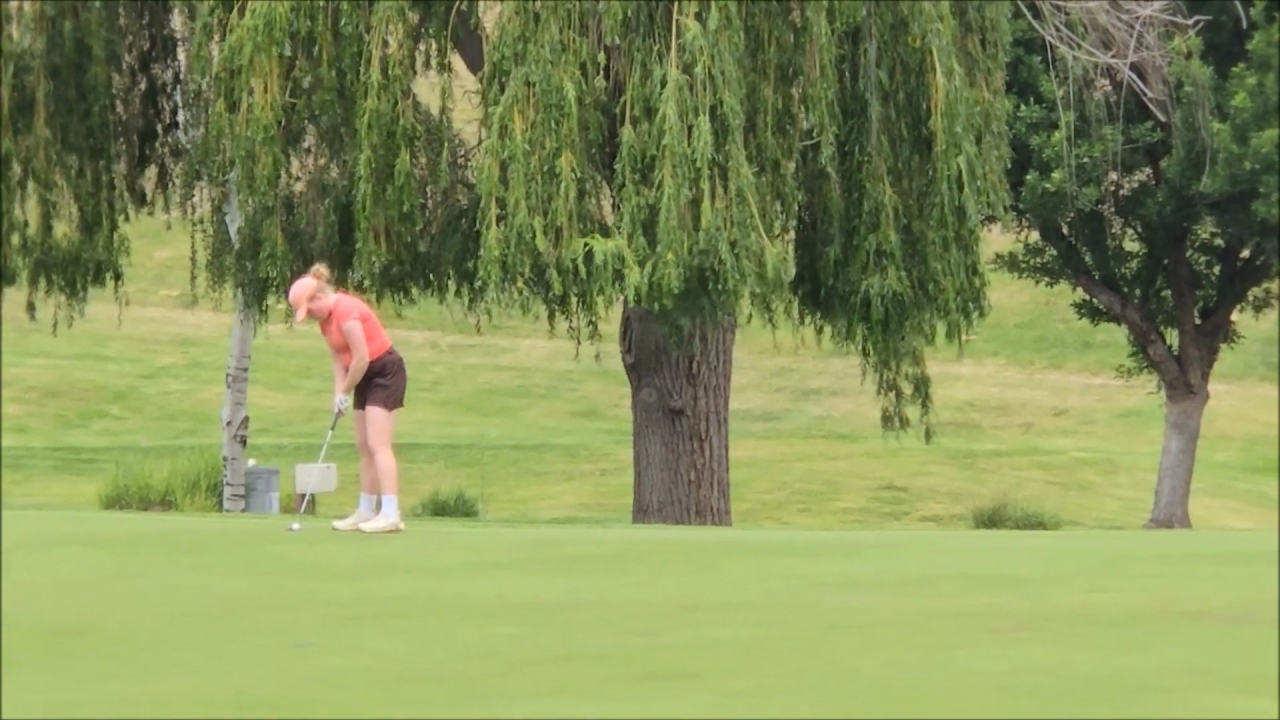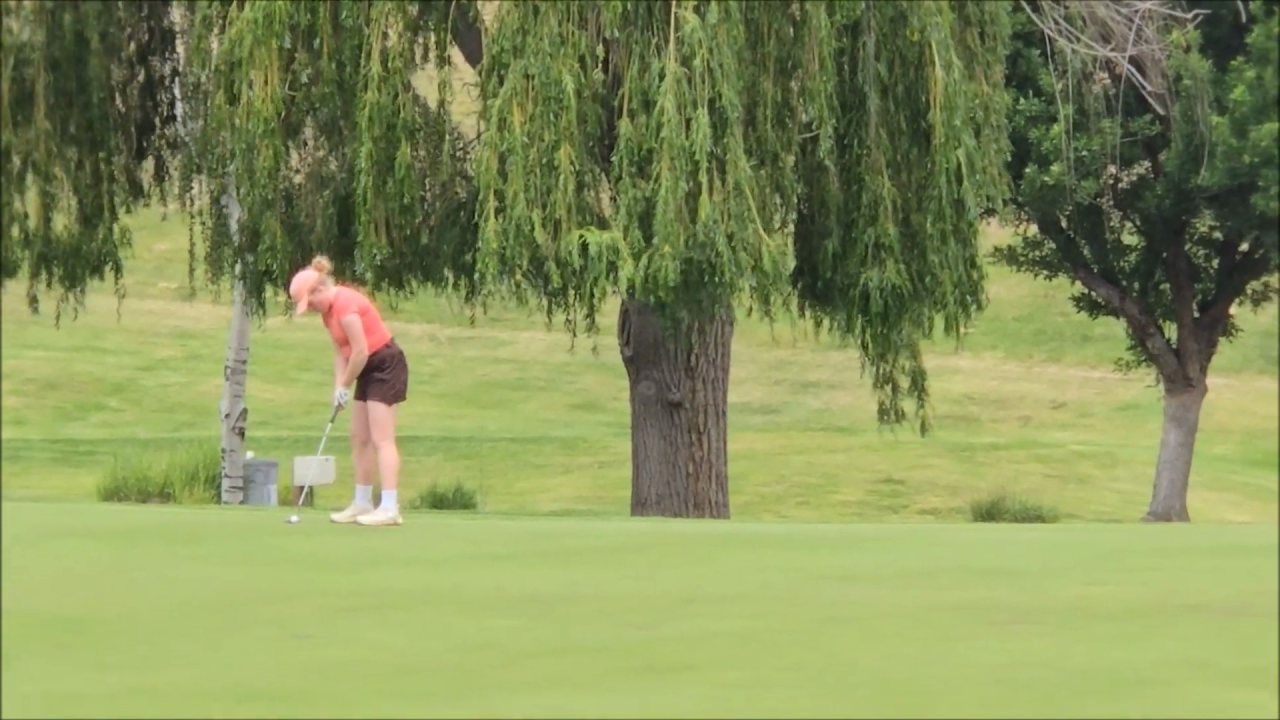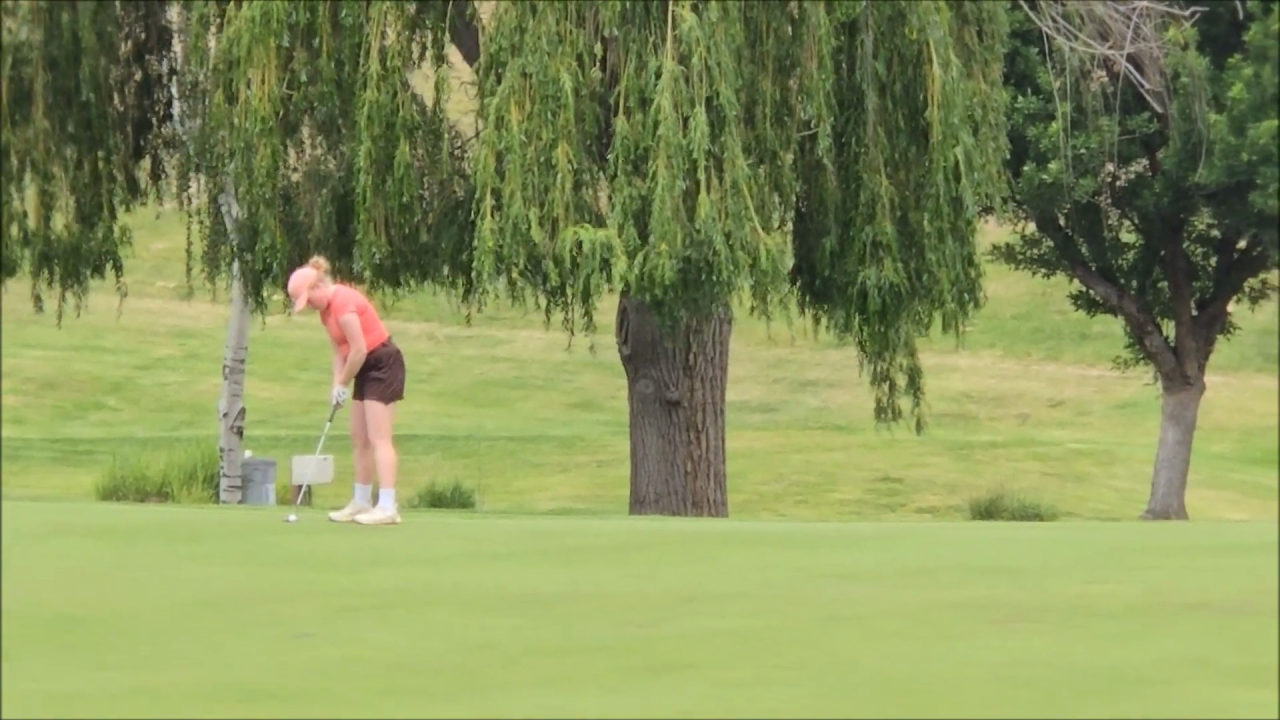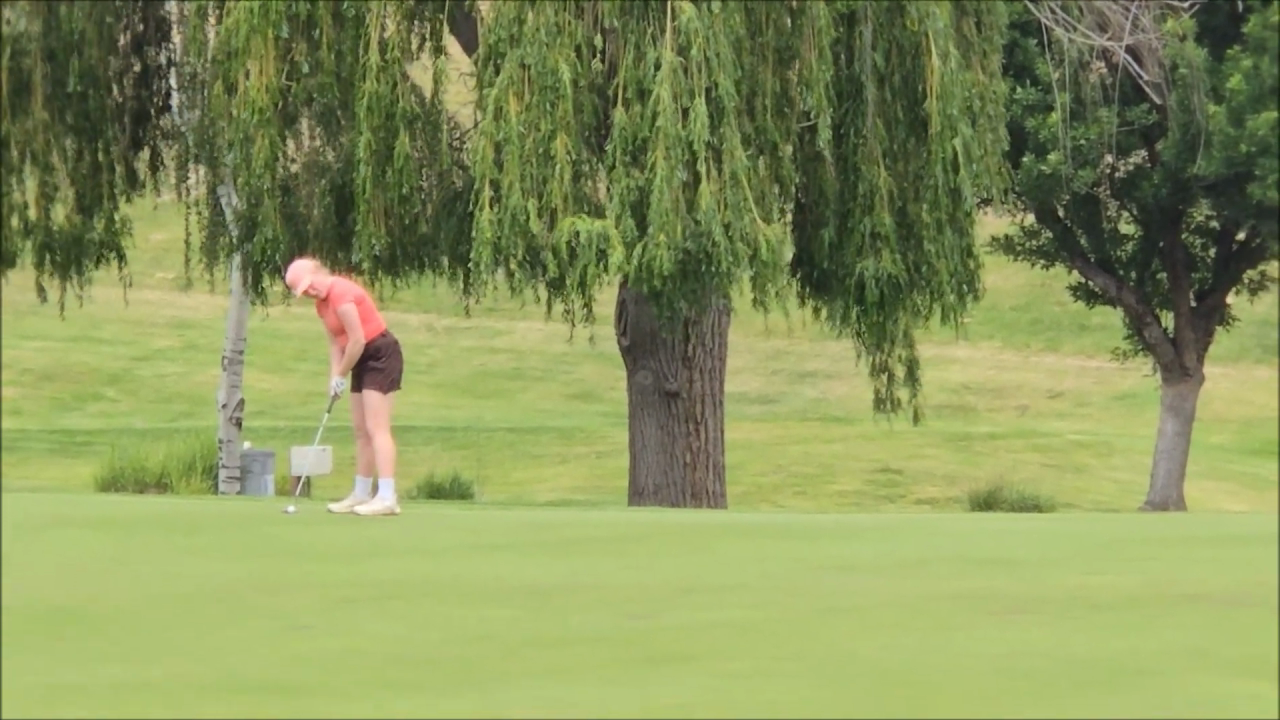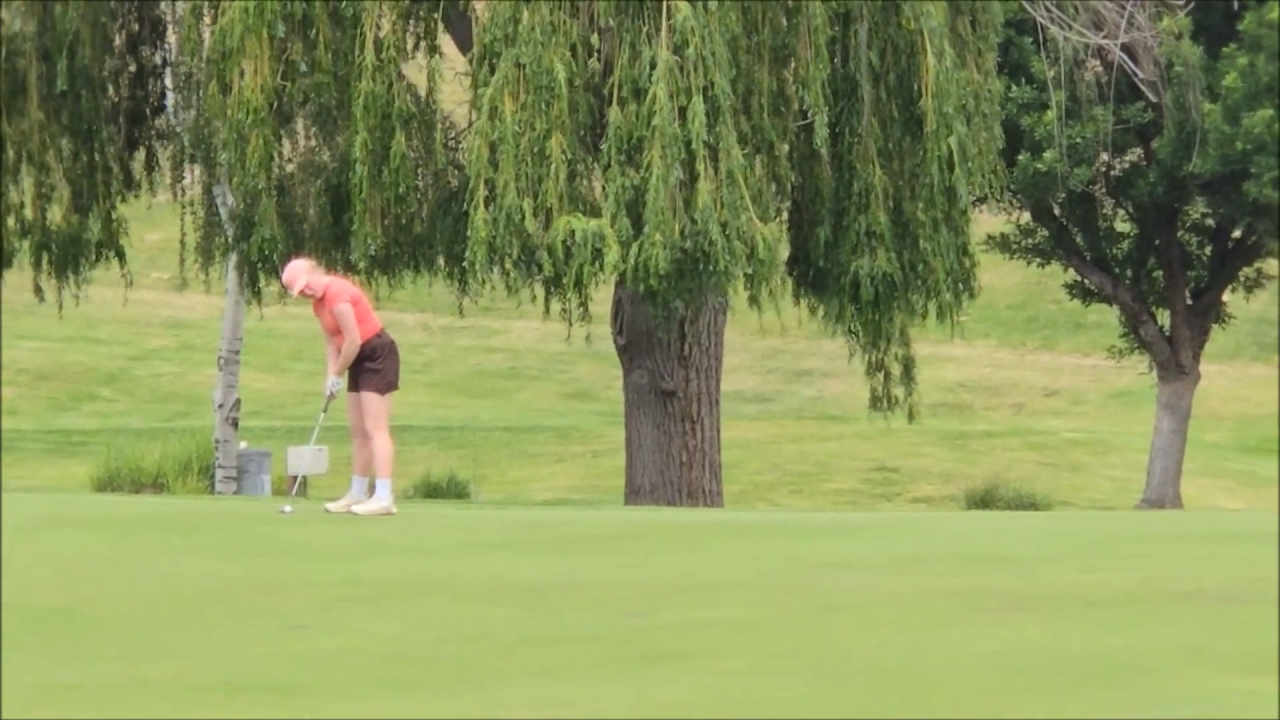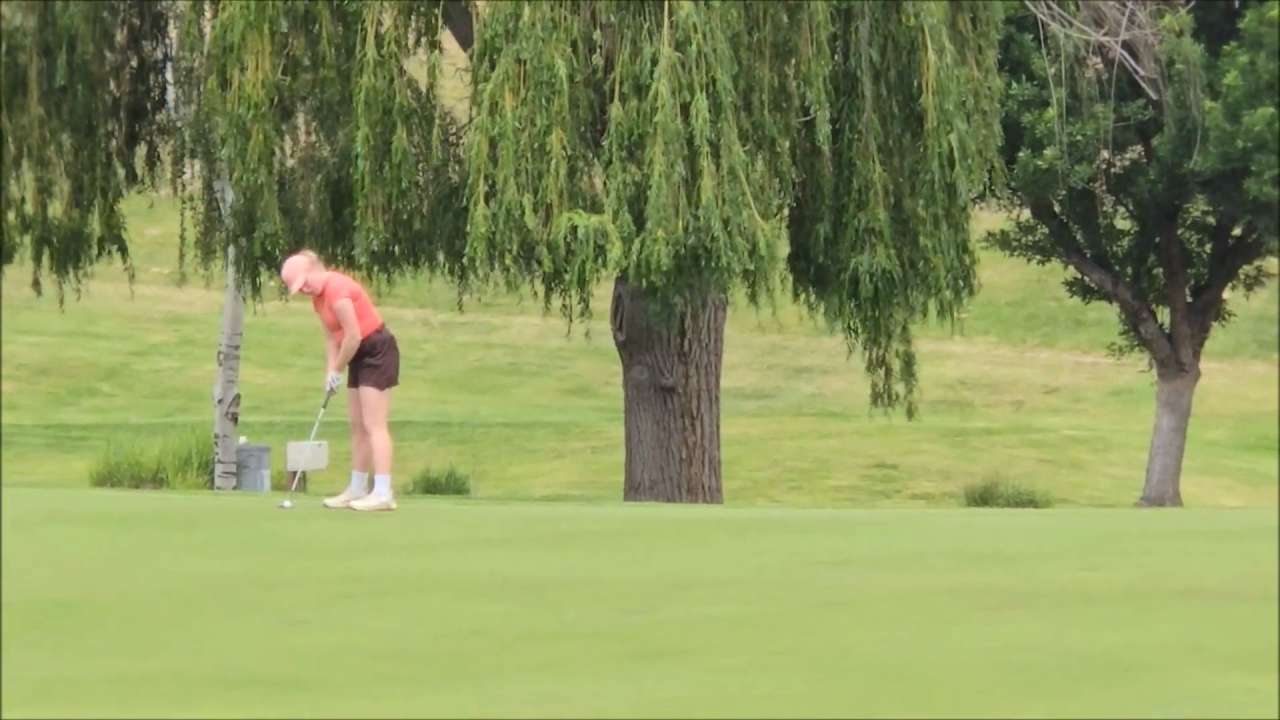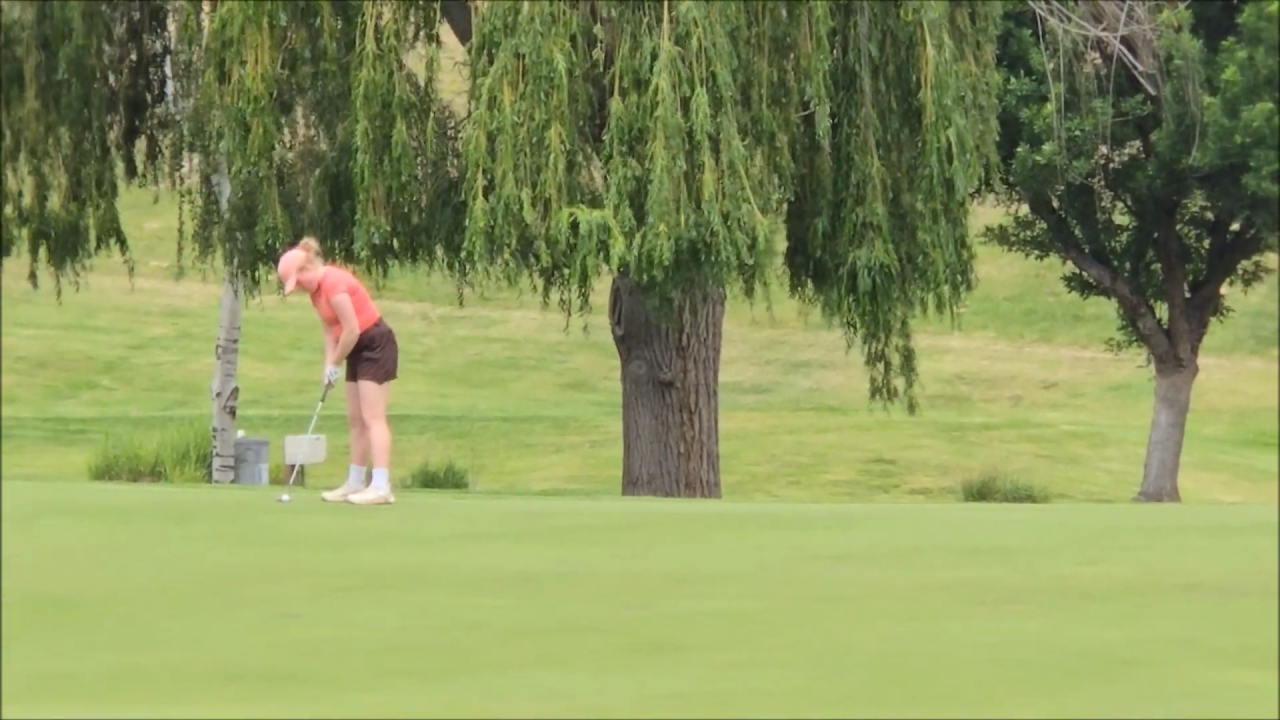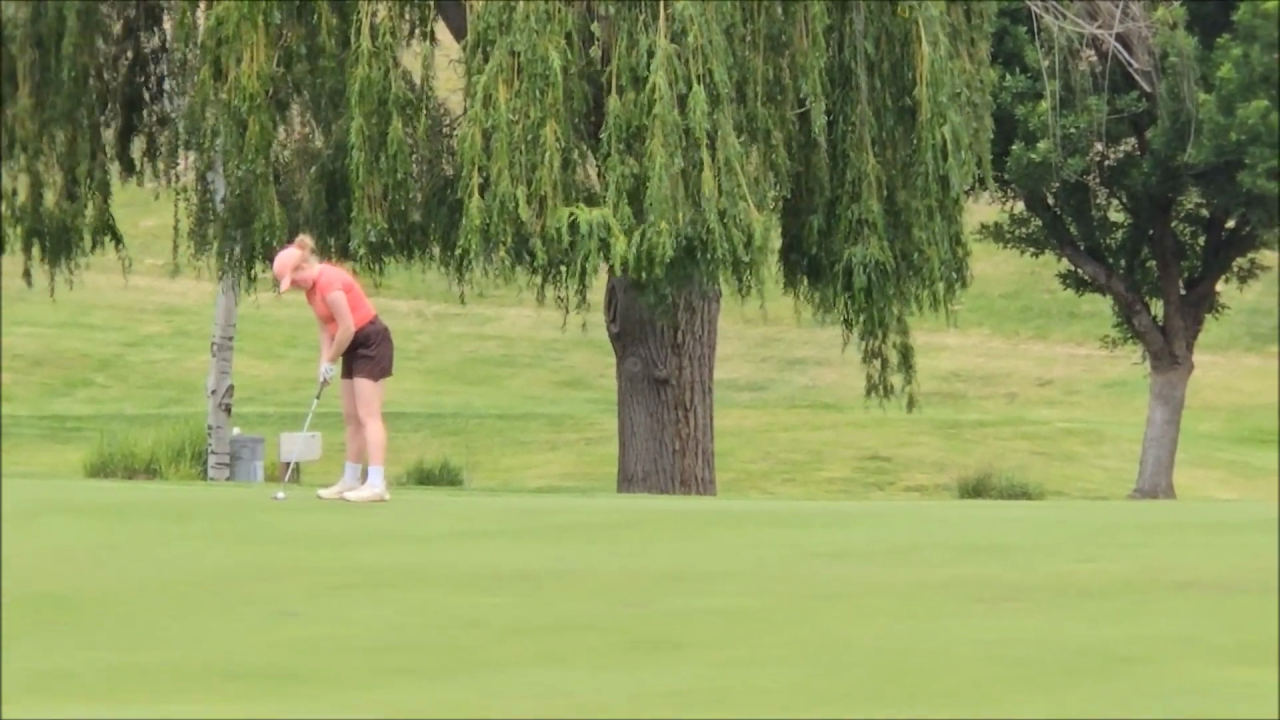
dt=0.2s
person 1, frame 1
left shoulder: (345, 310)
right shoulder: (326, 319)
left elbow: (361, 357)
right elbow: (339, 359)
left wrist: (345, 392)
right wrist: (339, 394)
left hip: (385, 373)
right hip: (366, 378)
left knee: (378, 444)
right knee: (364, 448)
left ankle: (391, 514)
right ankle: (366, 511)
person 1, frame 2
left shoulder: (344, 304)
right shoulder: (328, 311)
left elbow: (361, 351)
right elbow: (341, 352)
left wrist: (345, 385)
right wrist: (339, 386)
left hip: (386, 366)
right hip: (368, 371)
left knee: (381, 439)
right knee: (359, 439)
left ankle: (389, 508)
right ankle: (362, 503)
person 1, frame 3
left shoulder: (343, 302)
right shoulder: (326, 310)
left elbow: (359, 350)
right elbow: (339, 350)
left wrist: (342, 383)
right wrist: (337, 385)
left hip: (383, 365)
right hip: (367, 370)
left knee: (379, 439)
right knee: (360, 438)
left ankle: (387, 507)
right ankle: (361, 502)
person 1, frame 4
left shoulder: (341, 293)
right shoulder: (322, 303)
left elbow: (357, 340)
right elbow: (336, 342)
left wrist: (341, 374)
right wrist: (334, 376)
left hip: (381, 356)
right hip: (363, 361)
left knee: (376, 428)
right knee: (361, 431)
left ankle: (387, 497)
right ankle: (361, 494)
person 1, frame 5
left shoulder: (337, 292)
right shoulder: (319, 302)
left elbow: (353, 340)
right elbow: (332, 341)
left wrist: (337, 374)
right wrist: (331, 375)
left hip: (377, 356)
right hip: (360, 361)
left knee: (375, 429)
right knee: (358, 430)
left ankle: (384, 497)
right ankle: (358, 493)
person 1, frame 6
left shoulder: (336, 288)
right shoulder: (319, 297)
left elbow: (353, 335)
right elbow: (333, 336)
left wrist: (336, 369)
right wrist: (331, 371)
left hip: (377, 352)
right hip: (360, 356)
left knee: (373, 424)
right knee: (358, 426)
left ankle: (383, 493)
right ankle: (357, 489)
person 1, frame 7
left shoulder: (333, 283)
right shoulder: (317, 290)
left elbow: (352, 330)
right elbow: (330, 330)
left wrist: (335, 363)
right wrist: (329, 365)
left hip: (376, 346)
right hip: (358, 350)
left knee: (372, 418)
right knee: (356, 420)
left ankle: (381, 487)
right ankle: (355, 483)
person 1, frame 8
left shoulder: (328, 281)
right shoulder: (312, 287)
left elbow: (347, 327)
right elbow: (326, 328)
left wrist: (330, 361)
right wrist: (324, 363)
left hip: (371, 343)
right hip: (354, 348)
left knee: (367, 415)
right knee: (351, 417)
left ankle: (376, 484)
right ankle: (350, 480)
